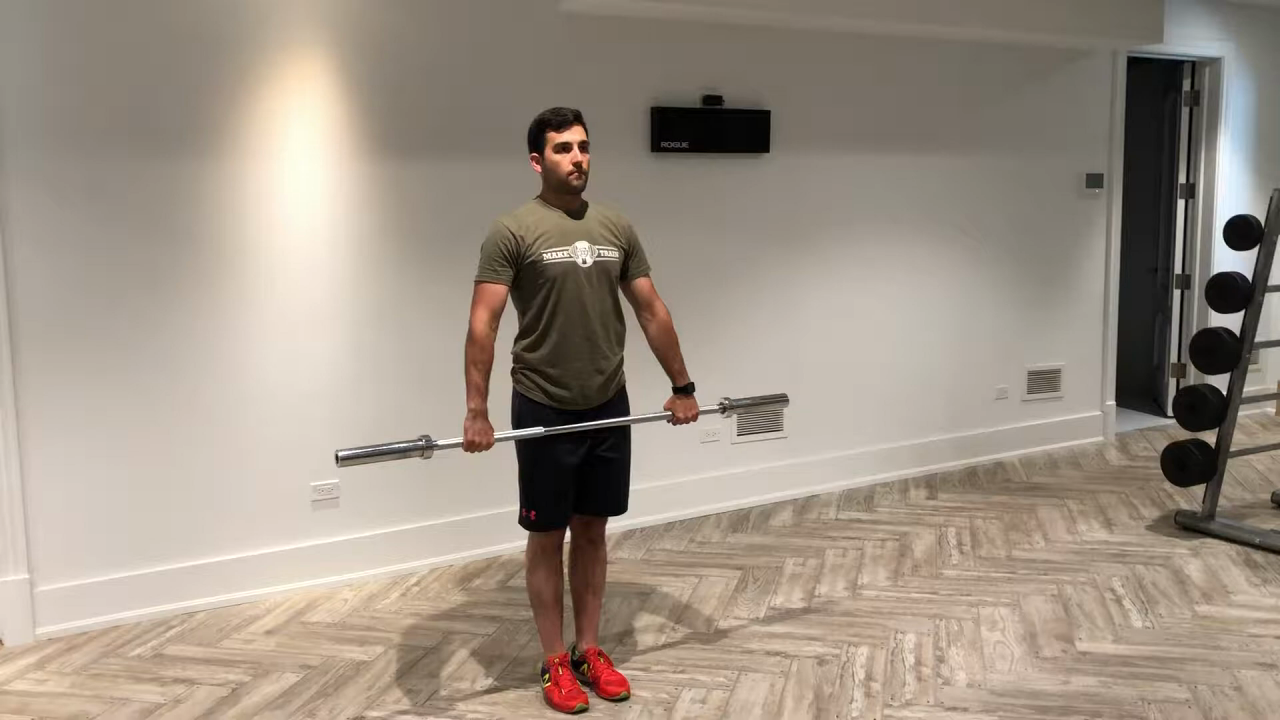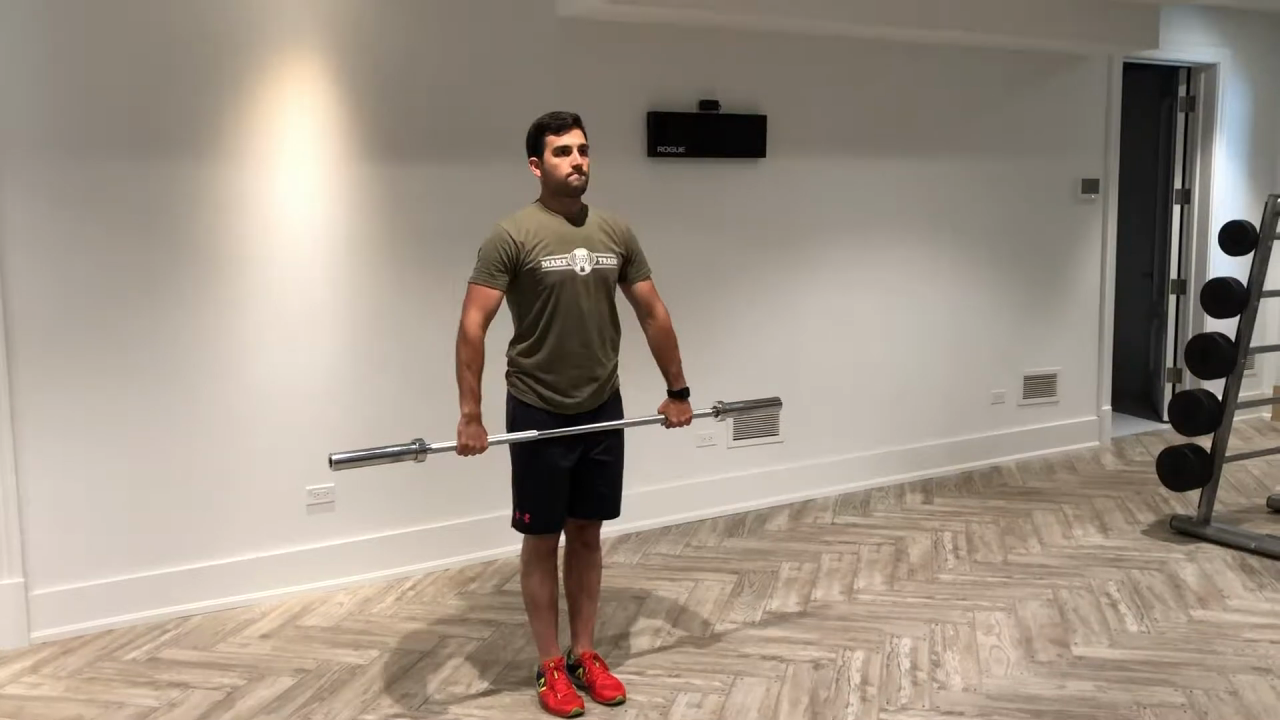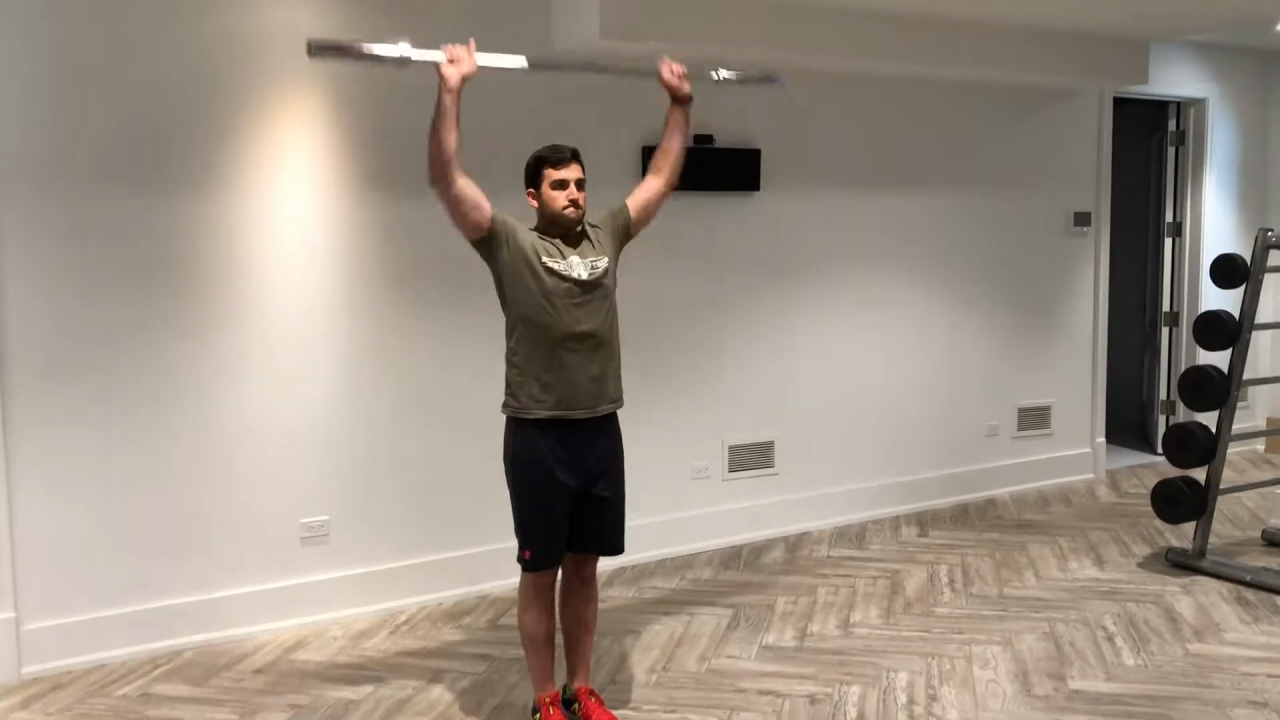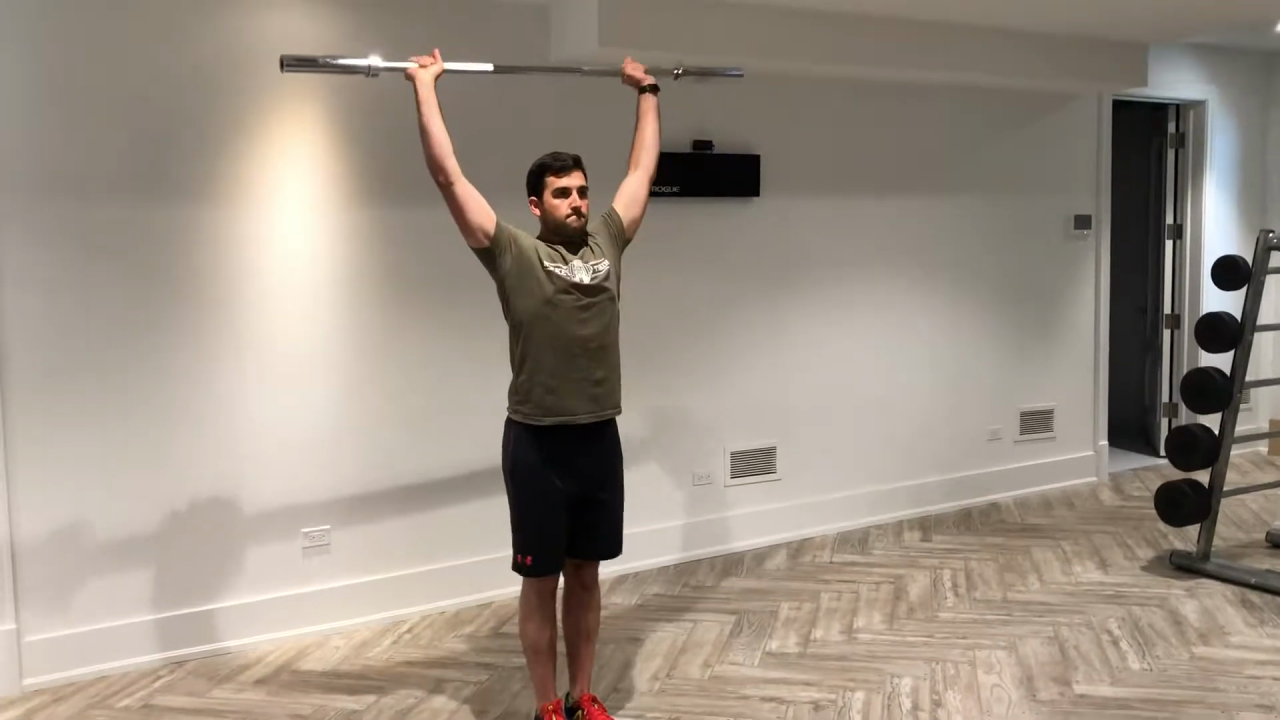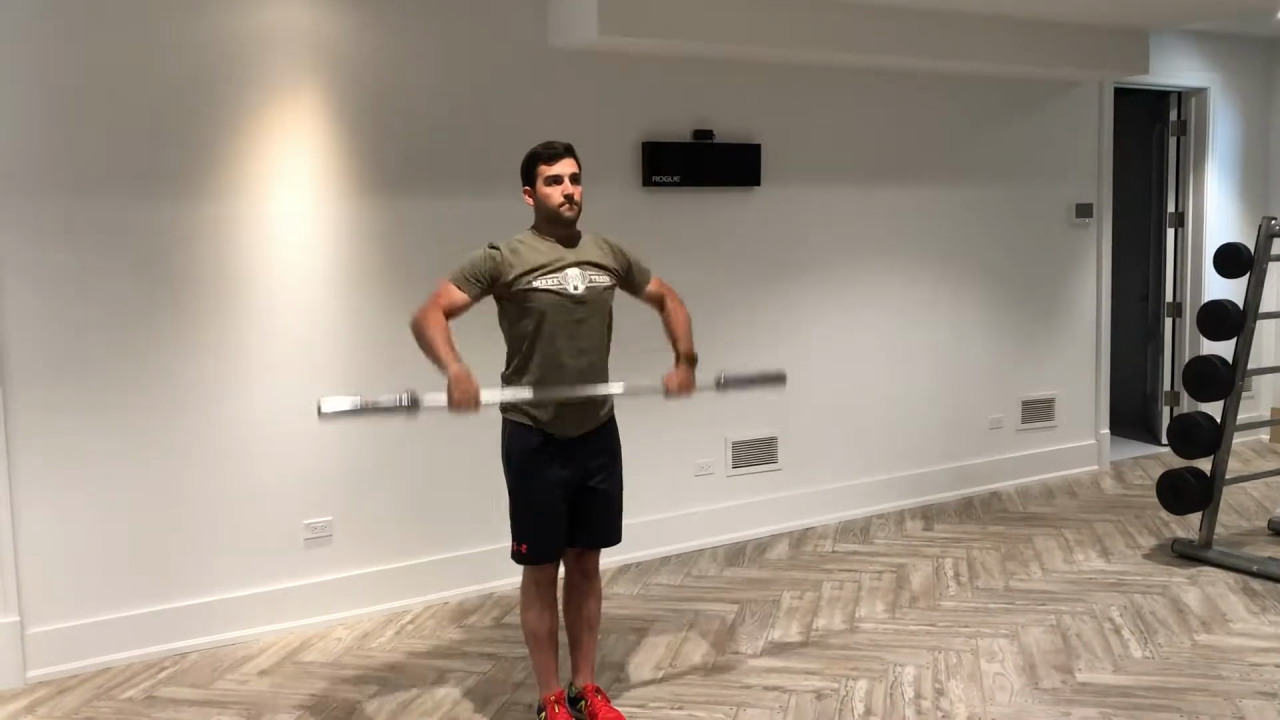
dt=0.7s
person 1, frame 1
left shoulder: (617, 227)
right shoulder: (513, 231)
left elbow: (651, 310)
right elbow: (483, 322)
left wrist: (681, 386)
right wrist: (476, 409)
left hip: (609, 406)
right hip: (544, 410)
left knee: (593, 529)
right knee: (547, 535)
left ankle: (590, 649)
right ankle: (555, 662)
person 1, frame 2
left shoulder: (617, 231)
right shoulder: (512, 235)
left elbow: (653, 314)
right elbow: (473, 325)
left wrist: (678, 390)
right wrist: (470, 414)
left hip: (603, 409)
right hip: (540, 412)
left knee: (588, 533)
right knee: (542, 539)
left ankle: (586, 653)
right ankle: (550, 666)
person 1, frame 3
left shoulder: (607, 234)
right shoulder: (509, 244)
left elbow: (664, 173)
right elbow: (445, 178)
left wrist: (679, 101)
right wrist: (450, 88)
left hip: (600, 432)
right hip: (538, 436)
left knee: (584, 568)
right knee: (540, 573)
person 1, frame 4
left shoulder: (608, 240)
right shoulder: (511, 251)
left elbow: (642, 168)
right elbow: (447, 175)
left wrist: (646, 91)
right wrist: (425, 86)
left hip: (600, 439)
right hip: (537, 443)
left knee: (586, 575)
right knee: (542, 580)
person 1, frame 5
left shoulder: (609, 252)
right shoulder: (505, 256)
left elbow: (668, 299)
right elbow: (428, 315)
left wrist: (684, 359)
right wrist: (455, 372)
left hip: (599, 433)
right hip: (535, 439)
left knee: (586, 563)
right knee: (542, 569)
